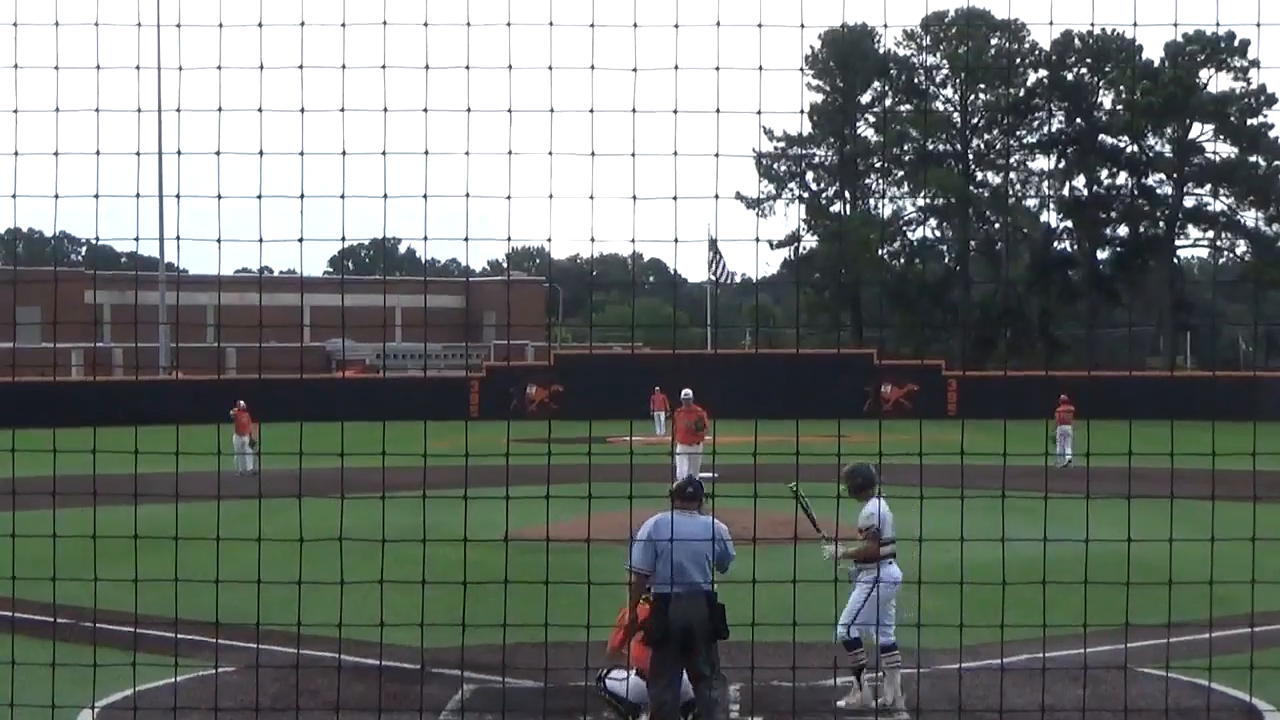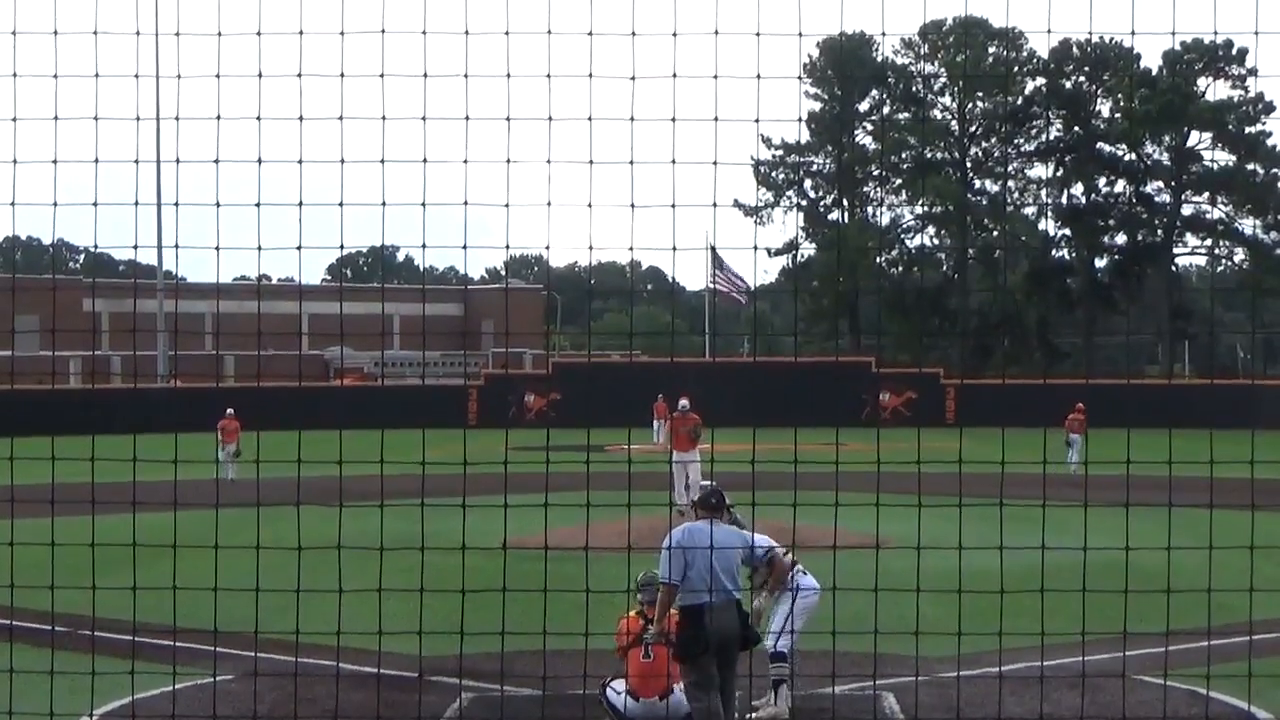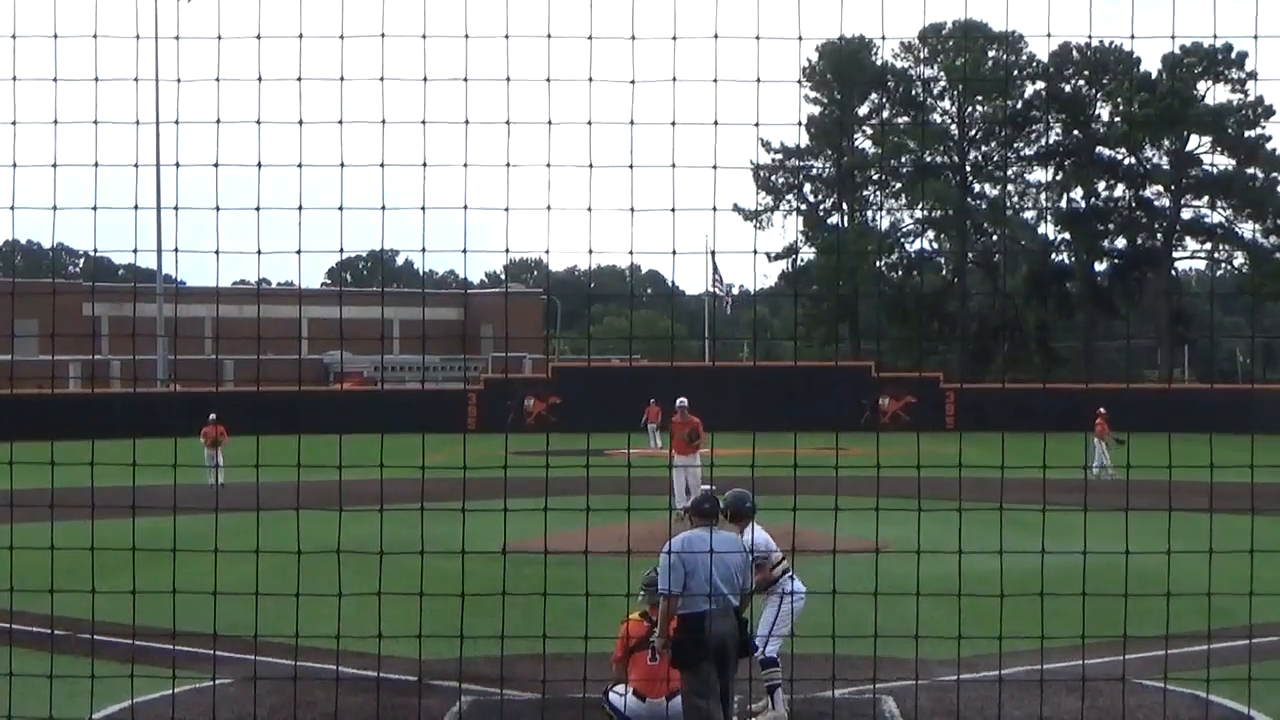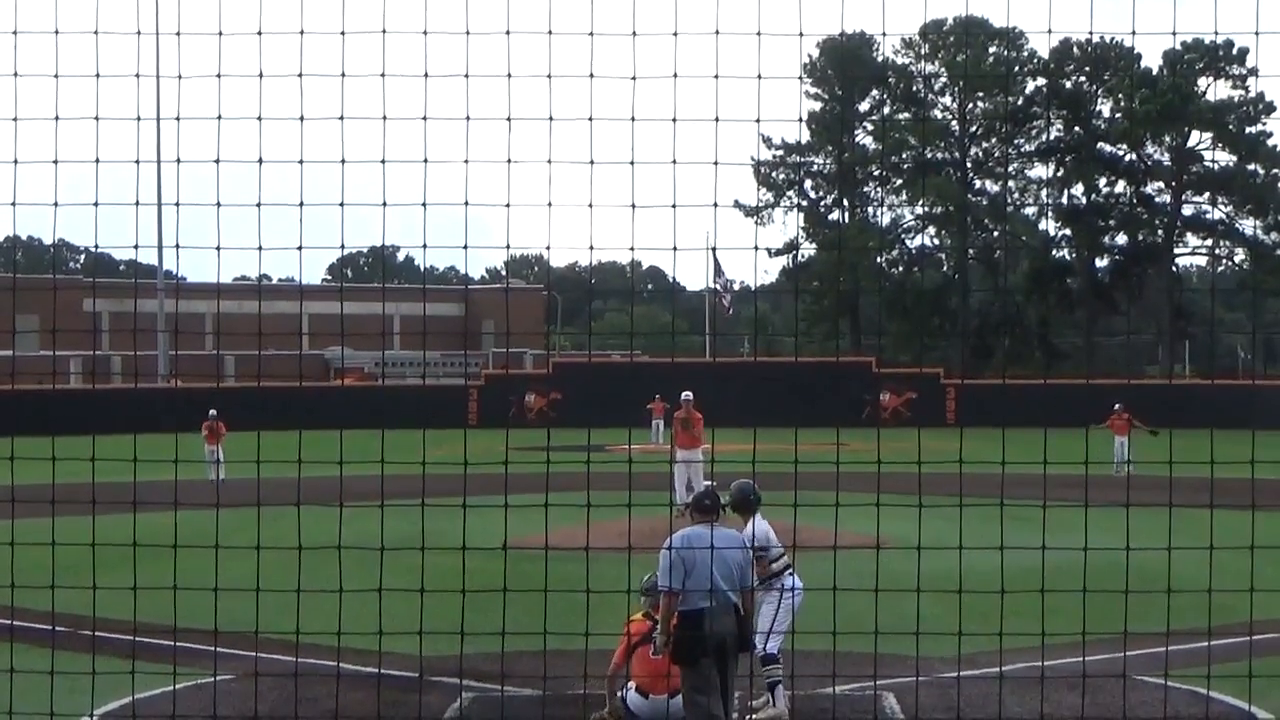
dt=1s
person 1, frame 1
left shoulder: (654, 525)
right shoulder: (716, 528)
left elbow: (639, 574)
right elbow: (724, 566)
left wrist: (632, 609)
left hip: (666, 609)
right hip: (703, 608)
left knee: (663, 679)
right knee: (708, 678)
person 1, frame 2
left shoulder: (682, 534)
right shoulder: (739, 536)
left elbow: (670, 585)
left wrist: (659, 621)
left hip: (698, 620)
right hip: (732, 617)
left knee: (703, 689)
right knee: (725, 688)
person 1, frame 3
left shoulder: (678, 544)
right shoulder: (736, 543)
left elbow: (670, 597)
right elbow: (746, 593)
left wrist: (662, 634)
left hip: (695, 627)
right hip: (730, 625)
left knee: (701, 697)
right knee: (725, 693)
person 1, frame 4
left shoulder: (678, 541)
right shoulder: (738, 540)
left elbow: (670, 594)
right elbow: (748, 591)
left wrist: (663, 632)
right wrist: (747, 627)
left hip: (695, 623)
right hip: (730, 622)
left knee: (701, 693)
right knee: (724, 690)
person 2, frame 1
left shoulder: (872, 509)
right shoulder: (879, 505)
left elbow: (872, 549)
left wrist: (841, 553)
right wrist: (857, 569)
left hip: (877, 578)
right hip: (886, 575)
left knee: (847, 629)
right knee: (885, 635)
left ankle: (862, 690)
right ankle: (892, 695)
person 2, frame 2
left shoulder: (754, 543)
left elbow: (782, 566)
right elbow: (758, 582)
left wrist: (766, 595)
left hip: (799, 589)
right hip: (791, 589)
left knee: (777, 642)
right knee: (776, 640)
right ankle: (779, 694)
person 2, frame 3
left shoulder: (751, 537)
right shoulder: (751, 533)
left elbow: (766, 576)
left hip: (784, 594)
right hip: (781, 592)
left knee: (764, 650)
right knee: (766, 646)
right ankle: (776, 698)
person 2, frame 4
left shoulder: (753, 530)
right shoulder: (757, 524)
left elbow: (762, 571)
left hip: (780, 590)
right hip: (775, 588)
left knee: (764, 647)
right knee: (766, 642)
right ankle: (776, 695)
